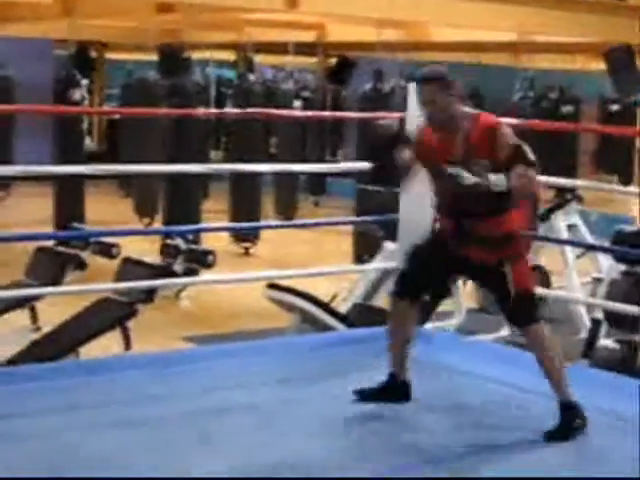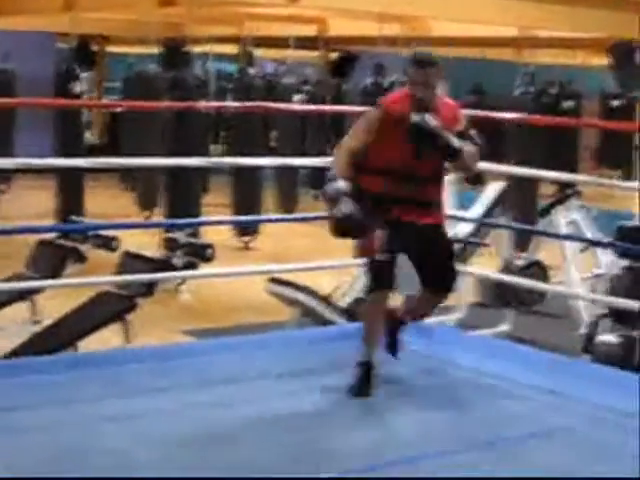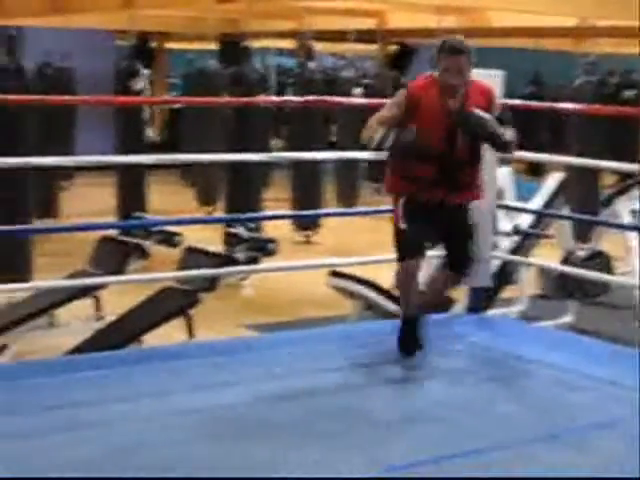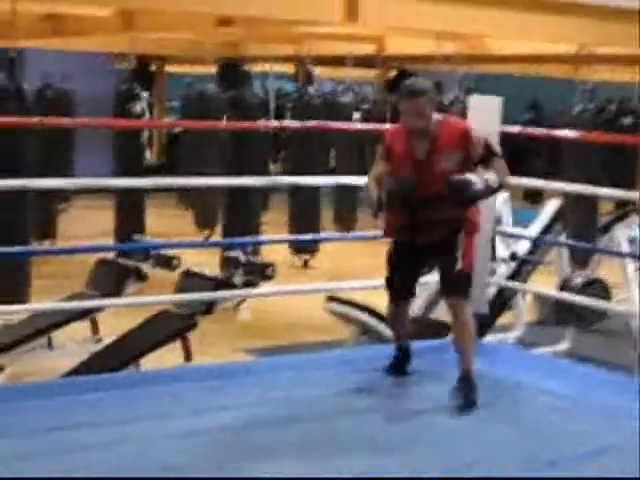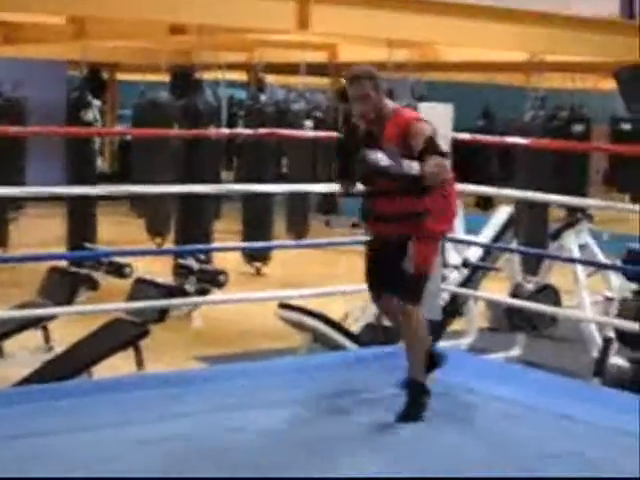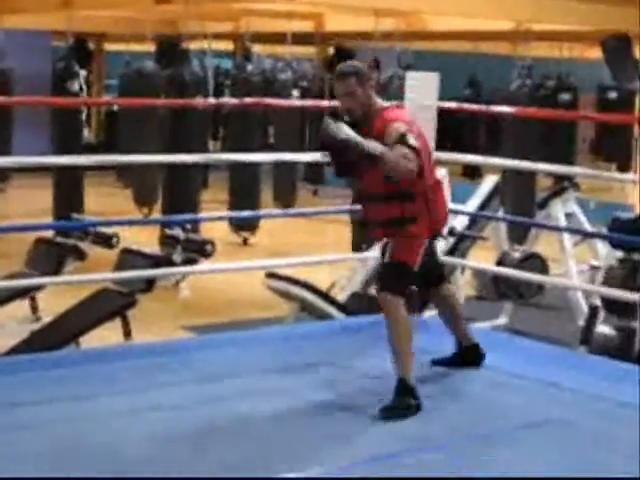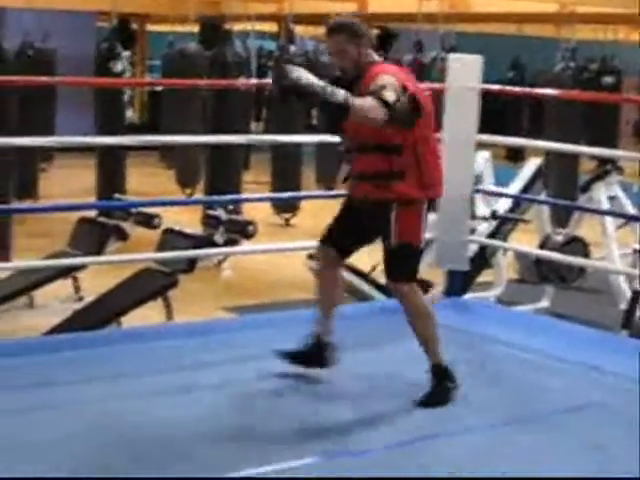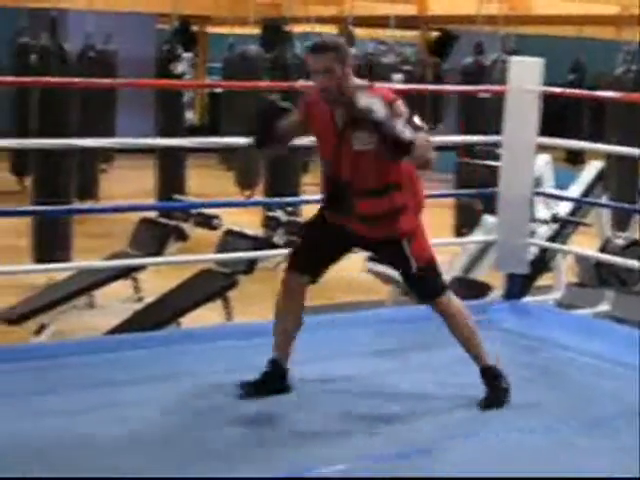
dt=0.3s
person 1, frame 1
left shoulder: (493, 132)
right shoulder: (428, 136)
left elbow: (527, 183)
left wrist: (482, 185)
right wrist: (392, 155)
left hip: (497, 242)
right hip: (454, 234)
left knee: (527, 322)
right knee: (403, 296)
left ankle: (569, 407)
right ankle: (398, 383)
person 1, frame 2
left shoulder: (452, 113)
right shoulder: (386, 109)
left elbow: (472, 167)
right elbow: (346, 152)
left wrist: (443, 139)
right wrist: (340, 196)
left hip: (425, 212)
right hip: (381, 210)
left knee: (441, 286)
right knee: (381, 285)
left ankle: (396, 321)
right ankle: (366, 365)
person 1, frame 3
left shoulder: (483, 95)
right shoulder: (415, 94)
left elbow: (507, 144)
right elbow: (371, 129)
left wrist: (489, 129)
right wrist: (391, 140)
left hip: (457, 195)
right hip: (415, 191)
left knee: (459, 266)
right knee: (409, 259)
left ankle: (418, 311)
right ankle: (409, 320)
person 1, frame 4
left shoulder: (460, 134)
right shoulder: (392, 140)
left elbow: (499, 168)
right elbow: (375, 183)
left wrist: (479, 184)
right wrist: (387, 195)
left hip: (452, 228)
right hip: (409, 228)
left knee: (457, 300)
right knee: (398, 294)
left ankle: (467, 378)
right ankle: (402, 350)
person 1, frame 5
left shoulder: (413, 126)
right shoulder: (364, 129)
left elbow: (442, 173)
right elbow: (347, 179)
left wrist: (395, 167)
right wrist: (350, 166)
left hip: (421, 226)
right hip: (386, 226)
left knee: (409, 301)
right knee: (383, 295)
left ankle: (419, 388)
right ankle: (427, 354)
person 1, frame 6
left shoulder: (392, 124)
right shoulder: (368, 125)
left elbow: (405, 166)
right elbow: (360, 173)
left wrist: (353, 141)
right wrist: (342, 149)
left hip: (414, 225)
right hip: (395, 223)
left knee: (390, 298)
right knee: (432, 286)
left ankle: (407, 390)
right ankle: (468, 348)
person 1, frame 7
left shoulder: (386, 79)
right shoulder: (365, 80)
left elbow: (375, 114)
right elbow: (357, 126)
left wrist: (321, 90)
right wrist: (328, 94)
left hip: (403, 192)
right hip: (371, 189)
left knee: (402, 284)
right knee: (328, 255)
left ankle: (441, 373)
right ankle: (321, 344)
person 1, frame 8
left shoulder: (386, 103)
right shoulder: (317, 101)
left elbow: (425, 153)
right elbow: (281, 132)
left wrist: (384, 124)
right wrist: (272, 129)
left hip: (392, 217)
right hip: (341, 211)
left knee: (436, 297)
right knee: (295, 279)
left ankle: (490, 372)
right ankle: (277, 373)
